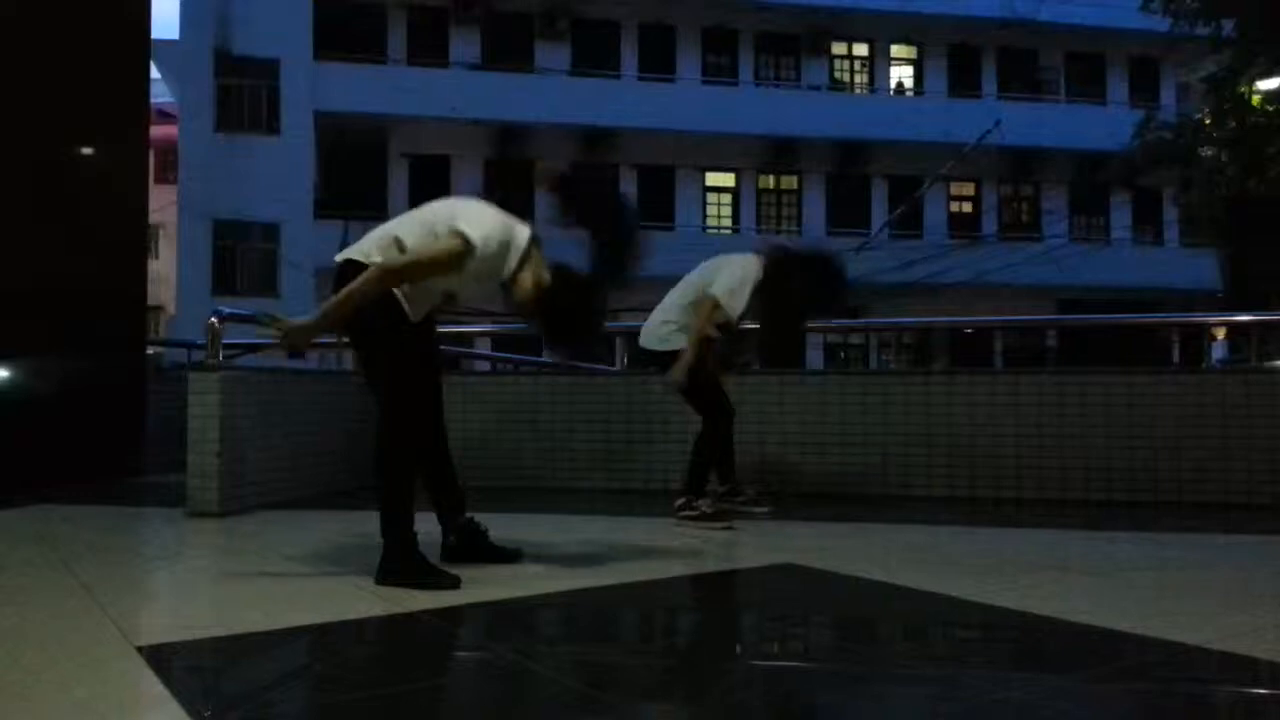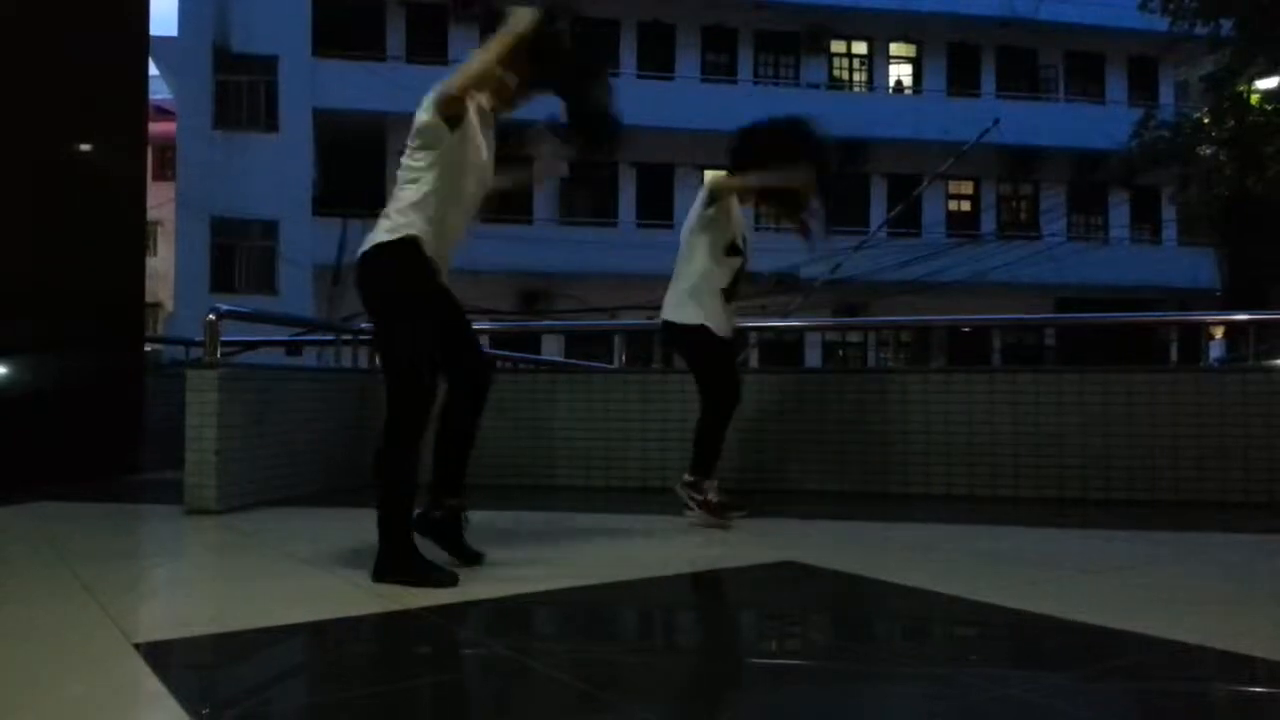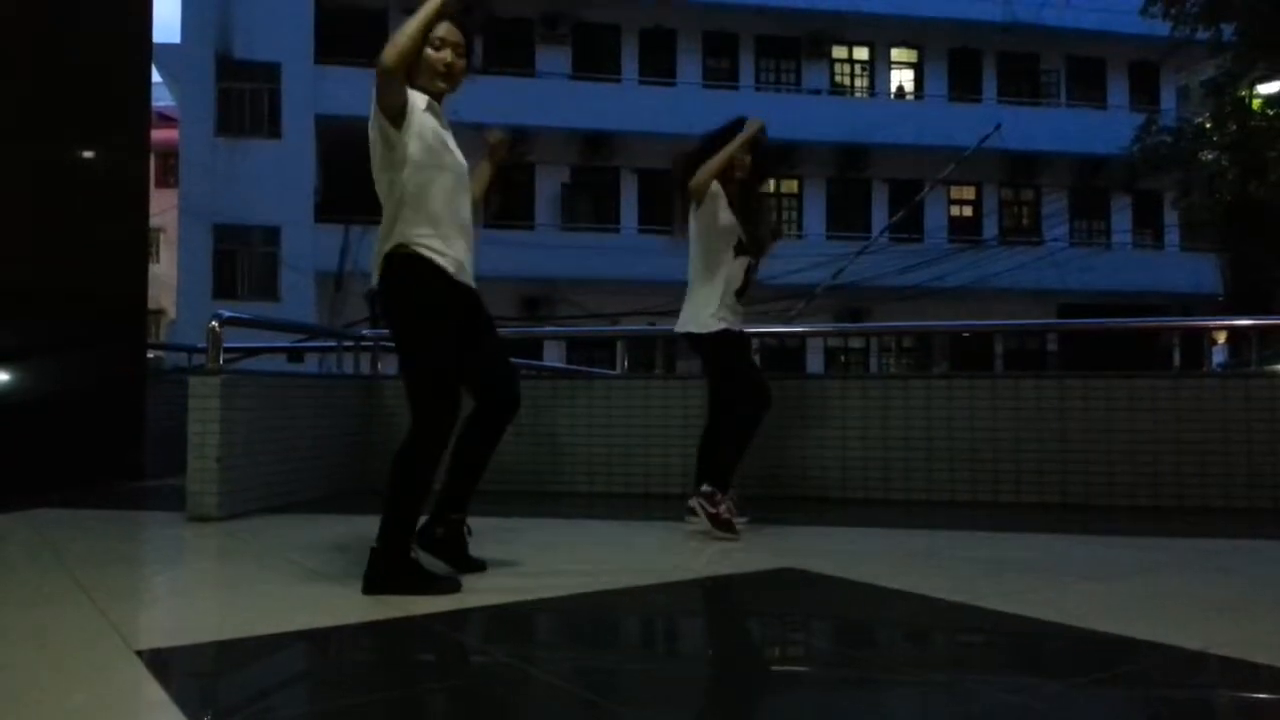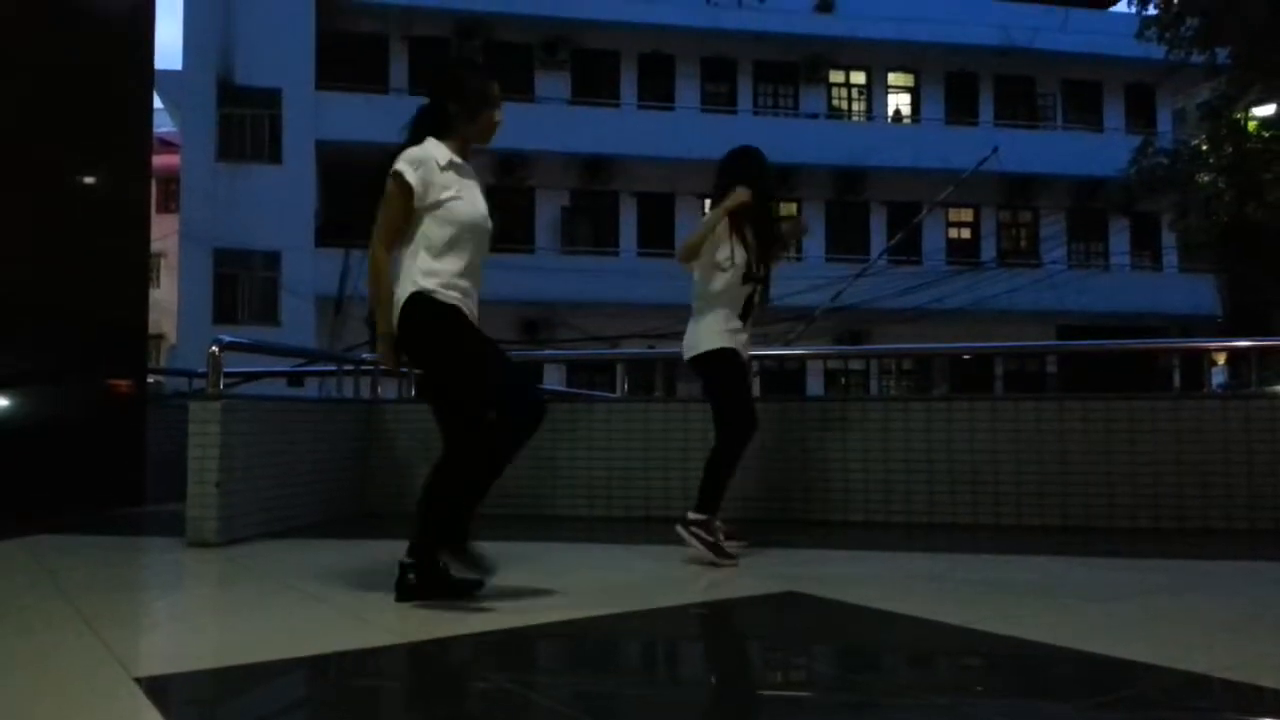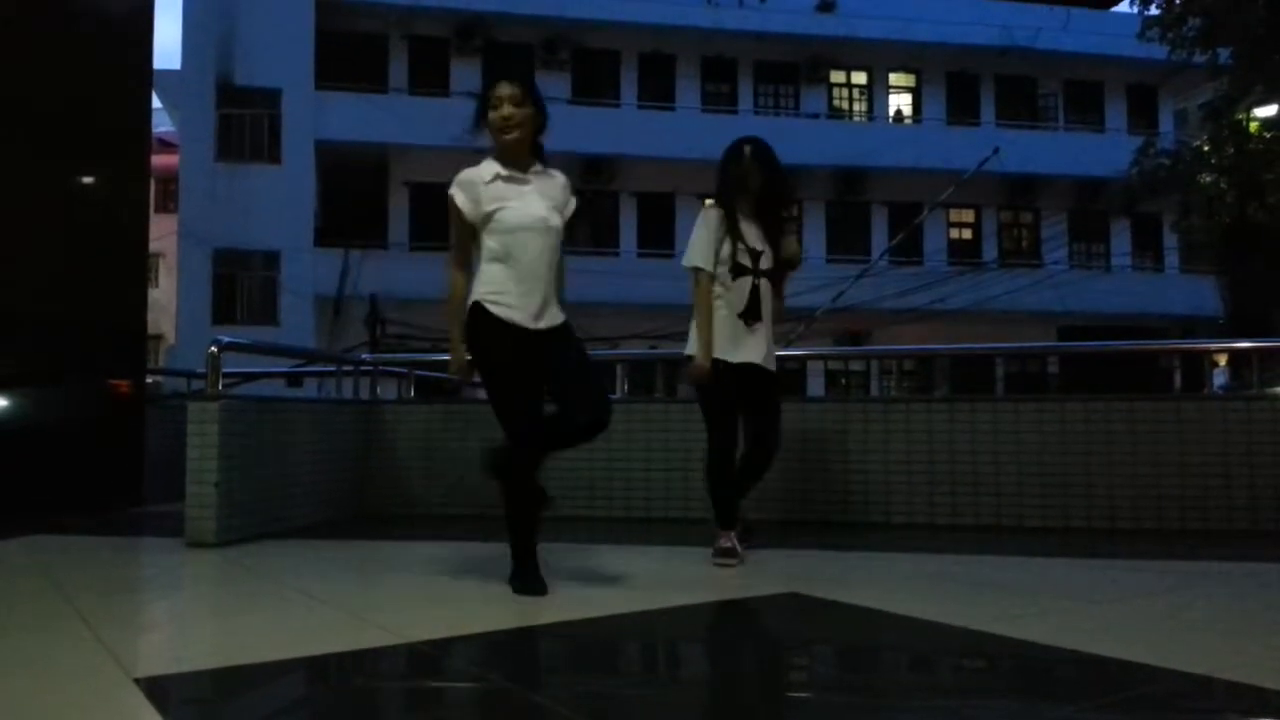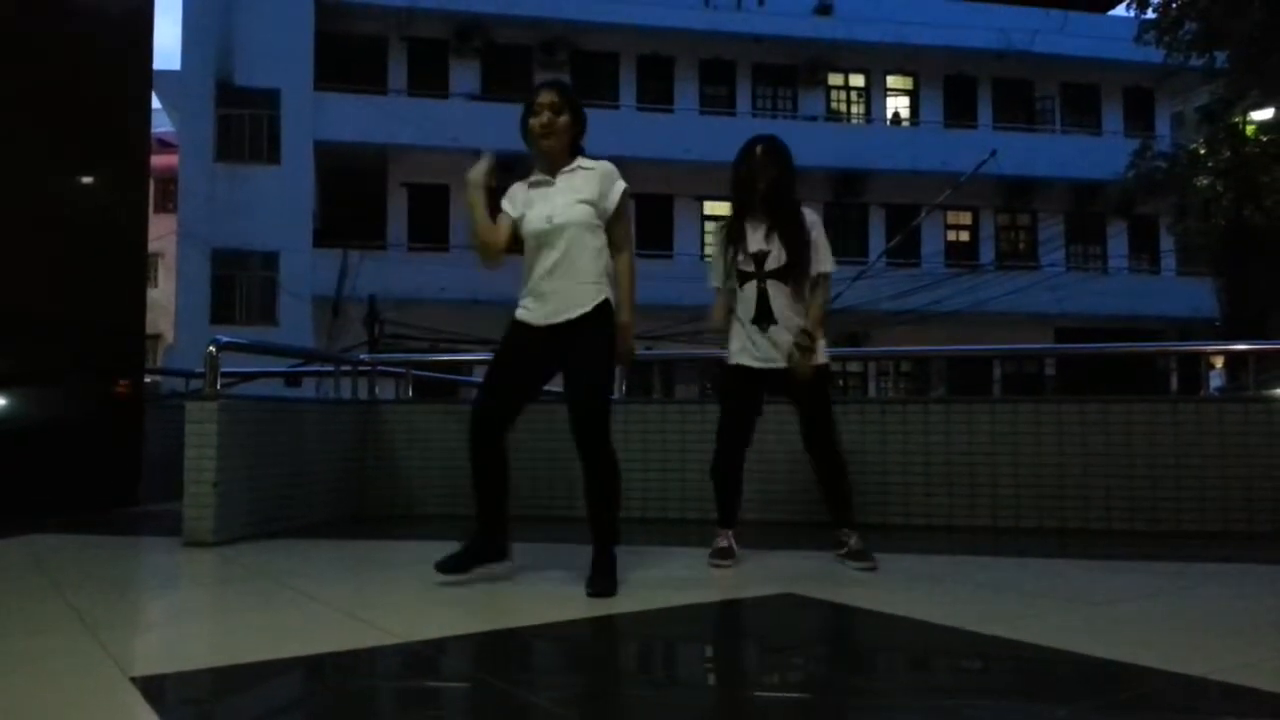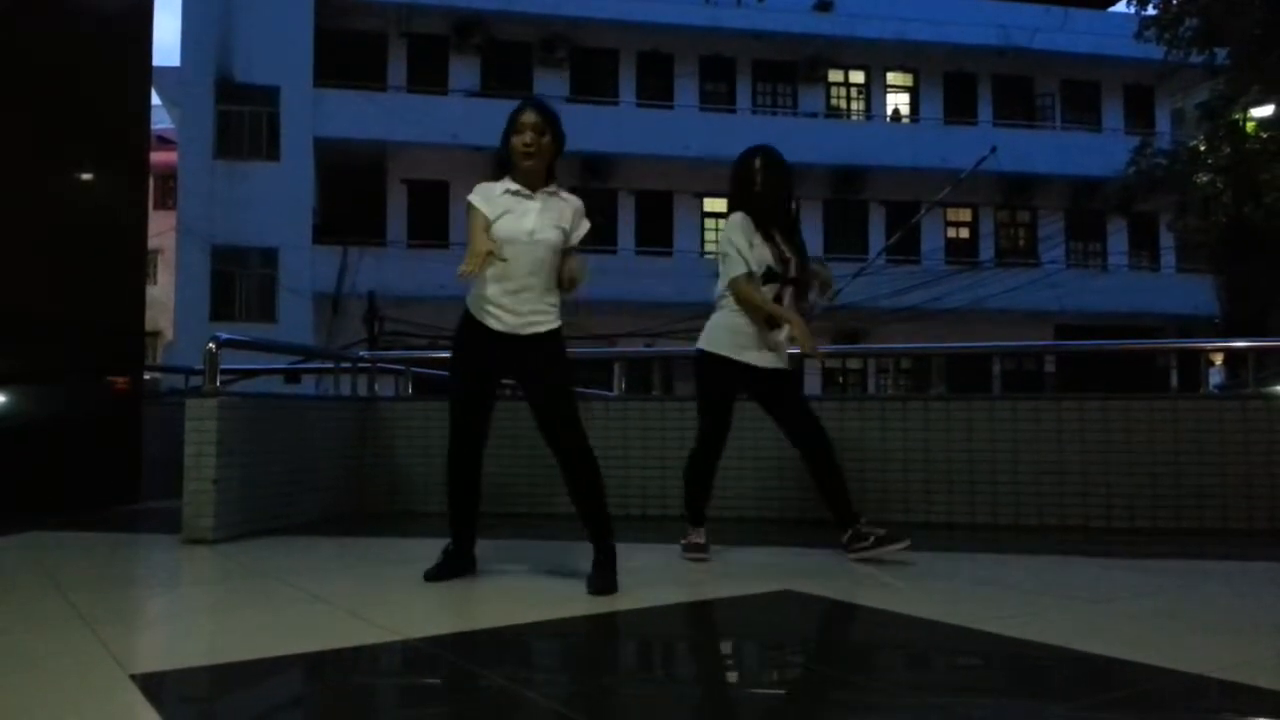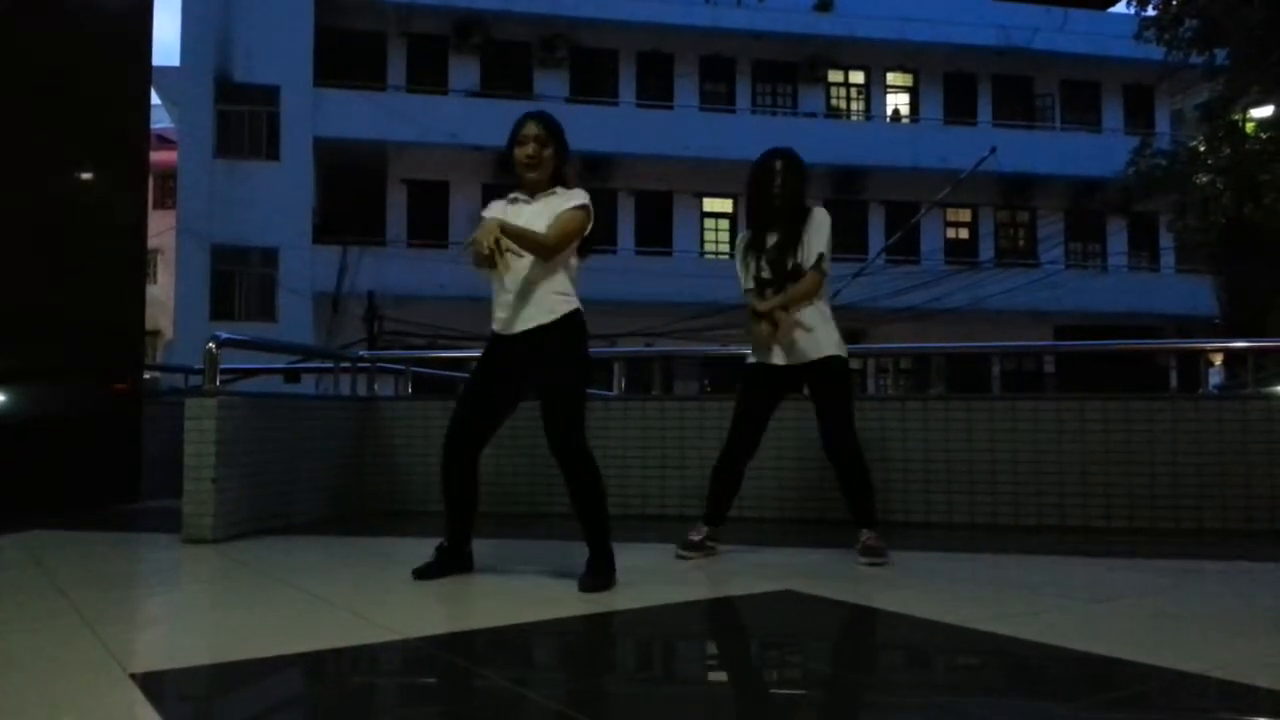
dt=0.5s
person 1, frame 1
left shoulder: (514, 253)
right shoulder: (490, 241)
right elbow: (388, 270)
right wrist: (316, 324)
left hip: (405, 295)
right hip: (369, 282)
left knee: (427, 415)
right knee: (405, 411)
left ankle: (458, 531)
right ankle: (398, 555)
person 1, frame 2
left shoulder: (480, 126)
right shoulder: (456, 109)
right elbow: (467, 84)
left wrist: (531, 175)
left hip: (421, 269)
right hip: (394, 261)
left knee: (472, 374)
right knee: (413, 402)
left ankle: (442, 506)
right ankle: (394, 552)
person 1, frame 3
left shoulder: (436, 126)
right shoulder: (399, 109)
right elbow: (389, 62)
left wrist: (490, 161)
left hip: (454, 284)
right hip: (415, 278)
left knee: (501, 395)
right knee: (434, 417)
left ankle: (445, 524)
right ankle: (389, 560)
person 1, frame 4
left shoulder: (472, 180)
right shoulder: (419, 162)
right elbow: (382, 248)
left wrist: (475, 323)
right wrist: (383, 331)
left hip: (456, 319)
right hip: (428, 313)
left knee: (467, 442)
right knee: (522, 402)
left ankle: (422, 566)
right ankle: (451, 527)
person 1, frame 5
left shoulder: (557, 185)
right shoulder: (473, 182)
right elbow: (460, 266)
right wrist: (457, 340)
left hip: (550, 325)
right hip: (496, 324)
left knee: (592, 413)
right knee: (525, 435)
left ankle: (514, 464)
right ankle: (524, 560)
person 1, frame 6
left shoulder: (602, 175)
right shoulder: (519, 193)
left elbow: (621, 251)
right elbow: (491, 253)
left wrist: (625, 312)
right wrist: (474, 192)
left hip: (588, 323)
right hip: (531, 324)
left knee: (592, 439)
right knee: (485, 422)
left ankle: (604, 557)
right ankle: (490, 536)
person 1, frame 7
left shoulder: (570, 207)
right shoulder: (487, 195)
left elbow: (564, 275)
right elbow: (476, 242)
left wrist: (572, 277)
right wrist: (479, 251)
left hip: (541, 338)
right hip: (481, 330)
left knee: (569, 441)
right knee: (464, 441)
left ankle: (604, 553)
right ankle: (461, 548)
person 1, frame 8
left shoulder: (573, 202)
right shoulder: (499, 207)
left elbow: (547, 244)
right elbow: (480, 255)
left wrist: (502, 227)
right wrist: (488, 239)
left hip: (558, 334)
right hip: (506, 341)
left knee: (567, 444)
right knee: (459, 444)
left ankle: (600, 554)
right ankle: (456, 548)
person 2, frame 1
left shoulder: (759, 271)
right shoulder: (748, 270)
right elbow: (705, 308)
right wrist: (685, 361)
left hip: (677, 340)
right hip: (669, 340)
left knee: (721, 413)
right knee: (718, 414)
left ankle: (730, 488)
right ankle: (689, 501)
person 2, frame 2
left shoulder: (734, 210)
right shoulder: (720, 196)
right elbow: (718, 187)
right wrist: (785, 181)
left hip: (712, 320)
right hip: (690, 318)
left knee: (723, 398)
right knee: (722, 398)
left ankle: (704, 483)
right ankle: (696, 481)
person 2, frame 3
left shoulder: (743, 204)
right shoulder: (711, 197)
left elbow: (756, 248)
right elbow: (695, 183)
left wrist: (764, 229)
right wrist: (741, 136)
left hip: (722, 322)
right hip: (710, 323)
left knee: (728, 410)
right knee: (754, 400)
left ankle: (709, 494)
right ankle: (713, 491)
person 2, frame 4
left shoulder: (753, 228)
right shoulder: (717, 218)
left elbow: (755, 284)
right elbow: (686, 254)
left wrist: (781, 242)
right wrist: (727, 208)
left hip: (732, 345)
right hip: (712, 341)
left knee: (734, 430)
right knee: (740, 425)
left ankle: (705, 520)
right ankle: (700, 518)
person 2, frame 5
left shoulder: (772, 225)
right shoulder: (715, 217)
right elbow: (701, 285)
left wrist: (788, 263)
right wrist: (704, 349)
left hip: (758, 354)
right hip: (717, 352)
left knee: (766, 443)
right knee: (723, 441)
left ankle: (730, 510)
right ankle: (727, 531)
person 2, frame 6
left shoulder: (804, 221)
right shoulder: (730, 230)
left elbow: (821, 286)
right elbow: (727, 290)
left wrist: (808, 341)
right wrist: (722, 311)
left hip: (801, 354)
right hip: (746, 356)
left knee: (822, 445)
right knee: (731, 442)
left ankle: (847, 535)
right ankle: (726, 531)
person 2, frame 7
left shoulder: (787, 235)
right shoulder: (738, 224)
right elbow: (740, 289)
left wrist: (815, 283)
right wrist: (790, 317)
left hip: (770, 358)
right hip: (723, 350)
left knee: (813, 438)
right knee: (710, 441)
left ankle: (854, 530)
right ankle: (695, 530)
person 2, frame 8
left shoulder: (816, 221)
right shoulder: (749, 240)
left elbow: (814, 282)
right elbow: (753, 299)
left wrist: (767, 307)
right wrist: (775, 318)
left hip: (822, 352)
right hip: (769, 357)
left knee: (841, 443)
right knee: (738, 444)
left ankle: (867, 532)
right ankle: (709, 528)
